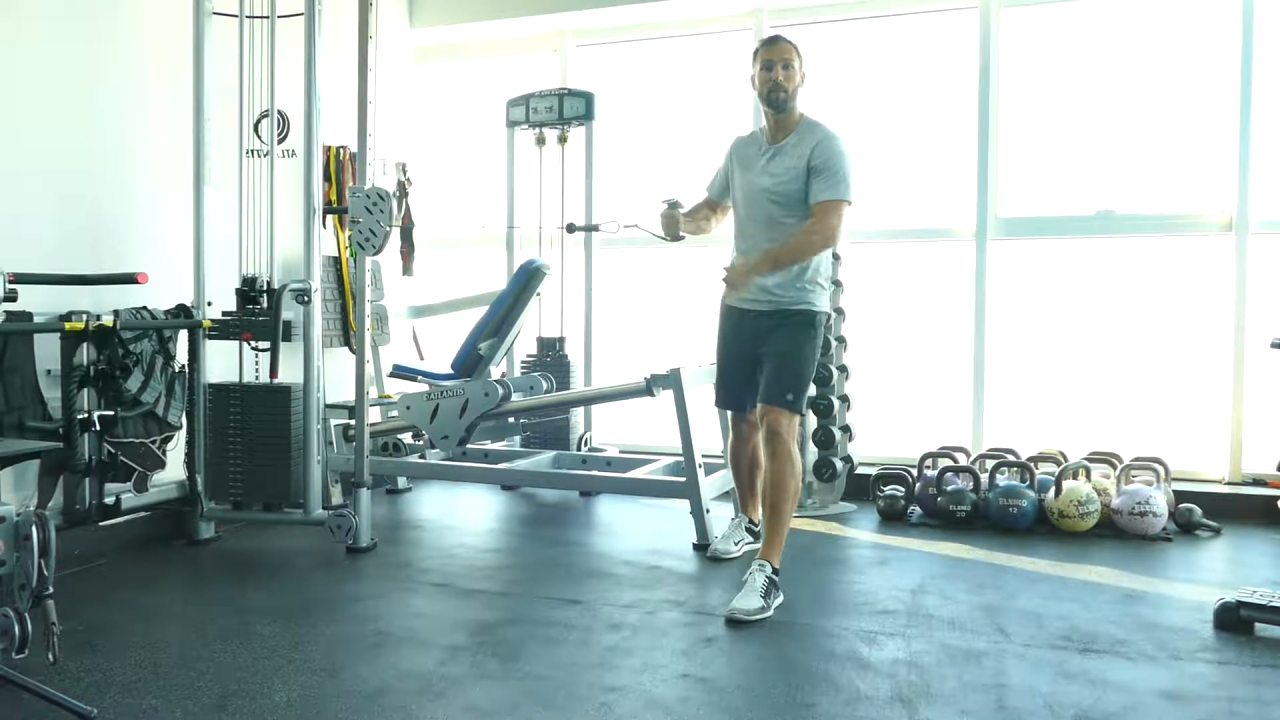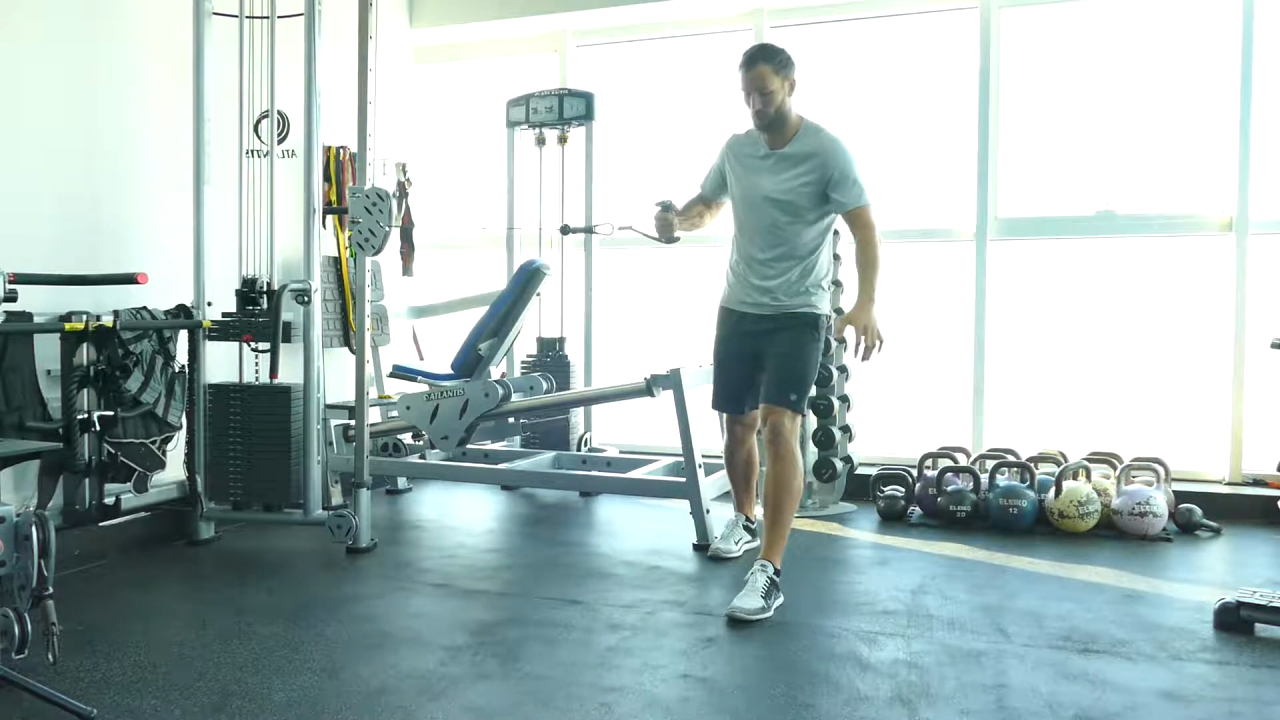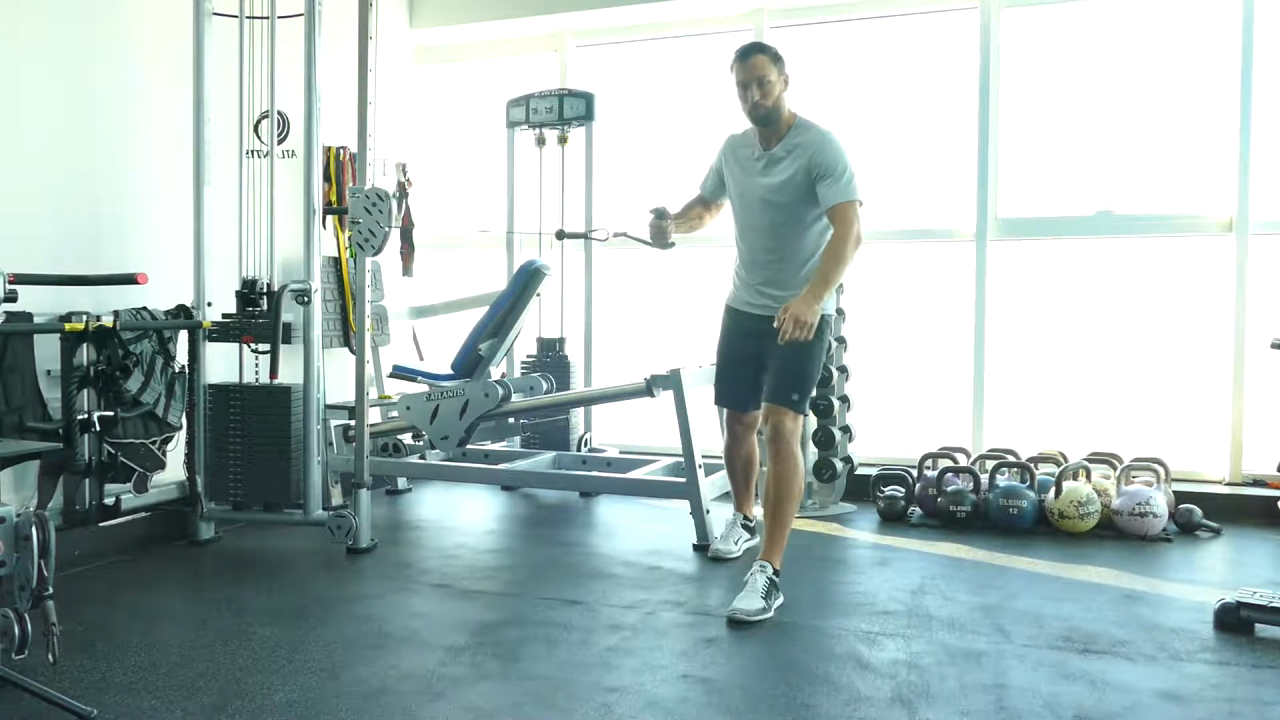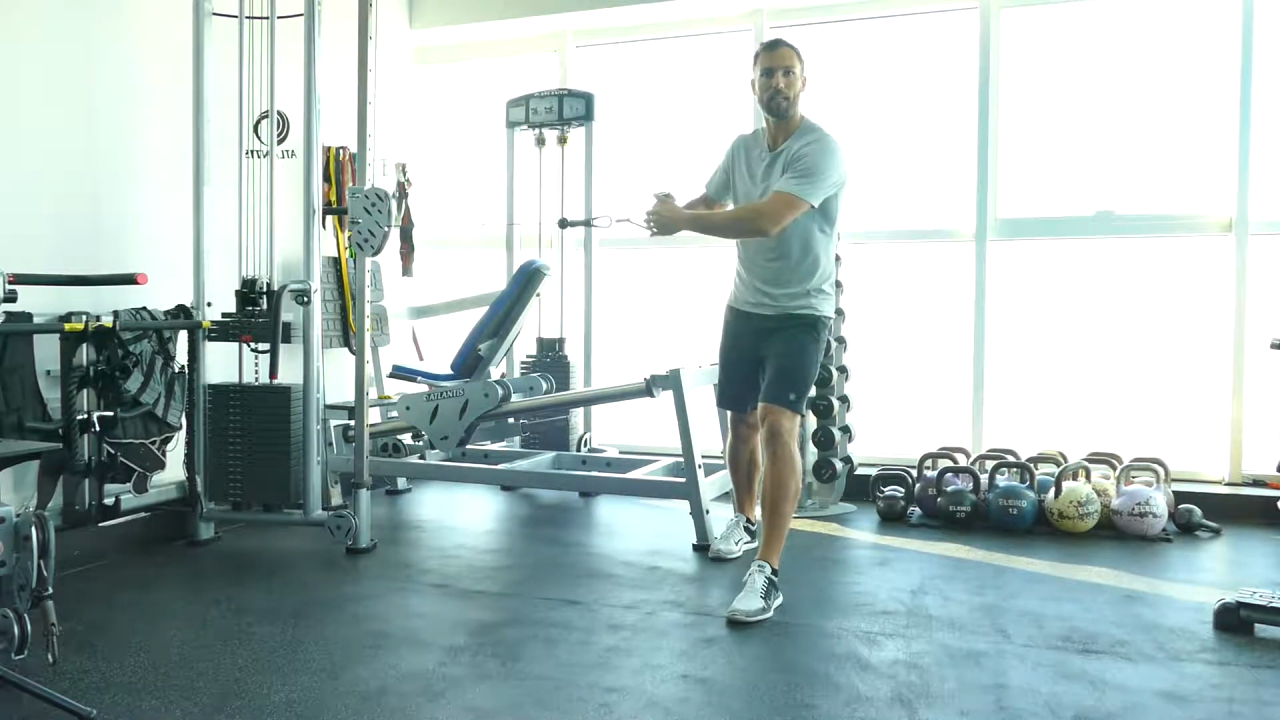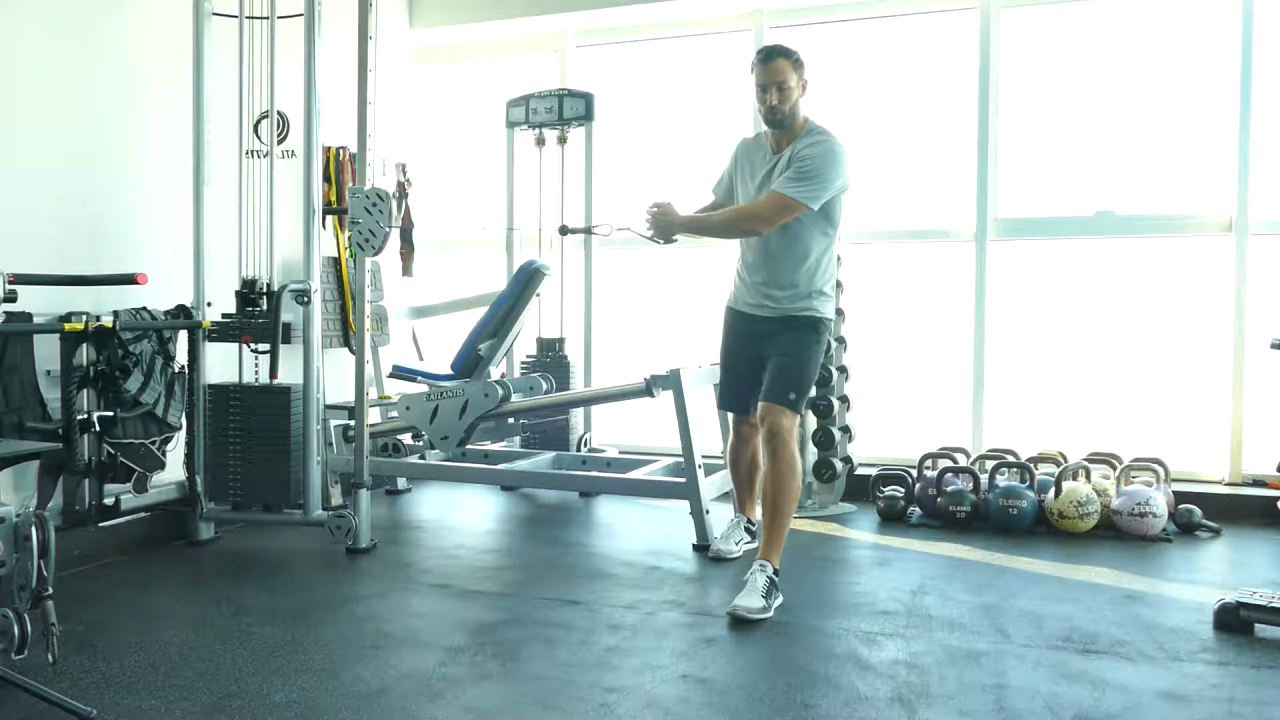
dt=1s
person 1, frame 1
left shoulder: (822, 145)
right shoulder: (740, 149)
left elbow: (827, 230)
right elbow: (713, 209)
left wrist: (758, 264)
right wrist: (682, 219)
left hip: (792, 309)
right hip: (740, 306)
left knee: (777, 425)
right knee: (741, 420)
left ankle: (767, 571)
right ankle: (748, 520)
person 1, frame 2
left shoulder: (825, 151)
right shoulder: (736, 148)
left elbow: (864, 229)
right elbow: (706, 204)
left wrist: (864, 304)
right wrist: (677, 219)
left hip: (796, 314)
right hip: (738, 308)
left knee: (780, 428)
right knee: (738, 422)
left ankle: (769, 572)
right ankle: (744, 518)
person 1, frame 3
left shoulder: (819, 148)
right shoulder: (733, 148)
left elbow: (848, 229)
right elbow: (706, 205)
left wrist: (811, 298)
right wrist: (672, 223)
left hip: (799, 315)
right hip: (744, 308)
left knee: (781, 427)
right knee: (739, 421)
left ankle: (768, 573)
right ankle: (744, 518)
person 1, frame 4
left shoulder: (819, 149)
right shoulder: (742, 147)
left elbow: (762, 221)
right elbow: (712, 202)
left wrist: (680, 220)
right wrist: (676, 212)
left hip: (799, 313)
right hip: (745, 307)
left knee: (778, 426)
right knee: (742, 420)
left ankle: (767, 571)
right ankle: (745, 519)
person 1, frame 5
left shoulder: (823, 152)
right shoulder: (747, 150)
left elbow: (758, 221)
right elbow: (719, 208)
left wrist: (679, 223)
right wrist: (676, 221)
left hip: (800, 316)
right hip: (745, 309)
left knee: (776, 425)
right knee: (742, 422)
left ankle: (767, 572)
right ankle: (746, 520)
